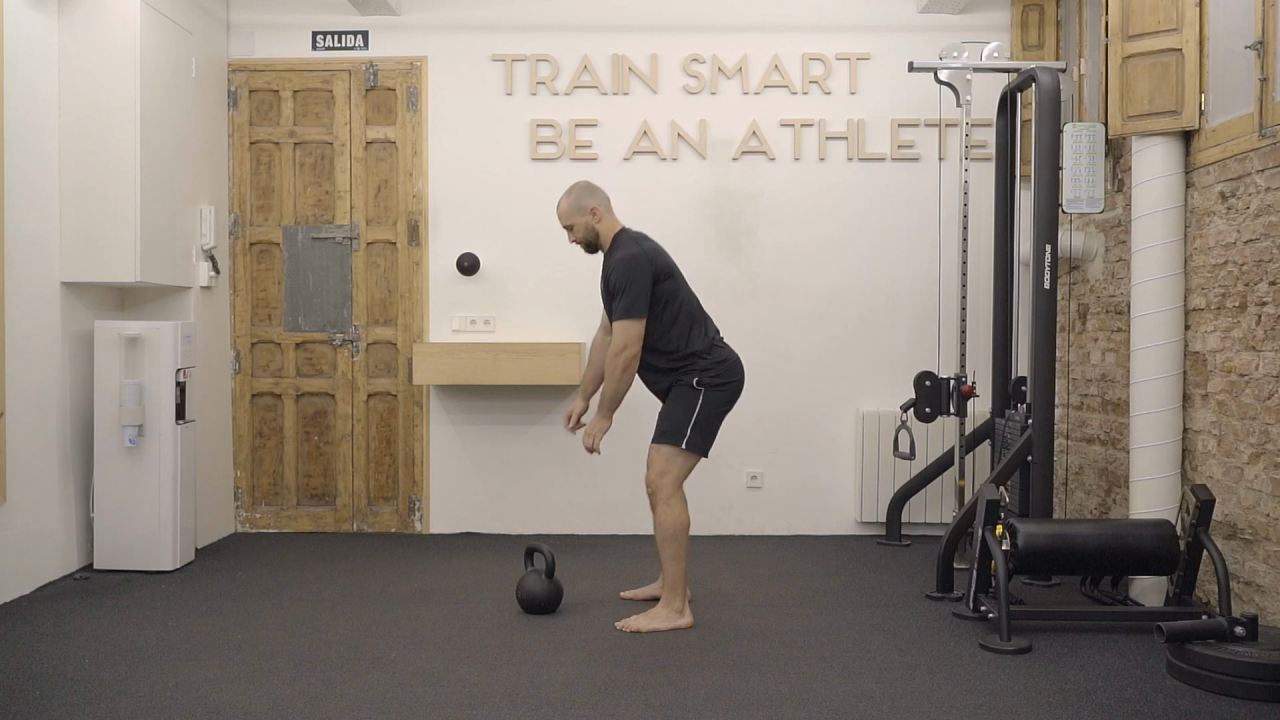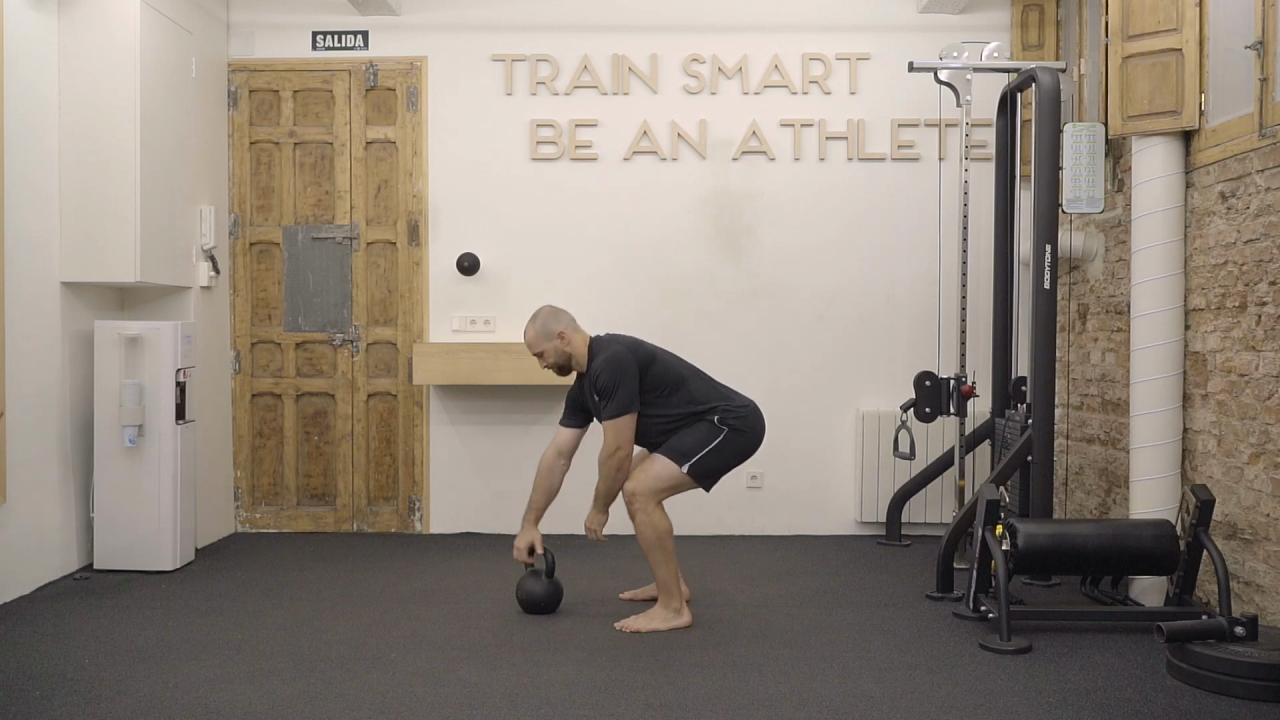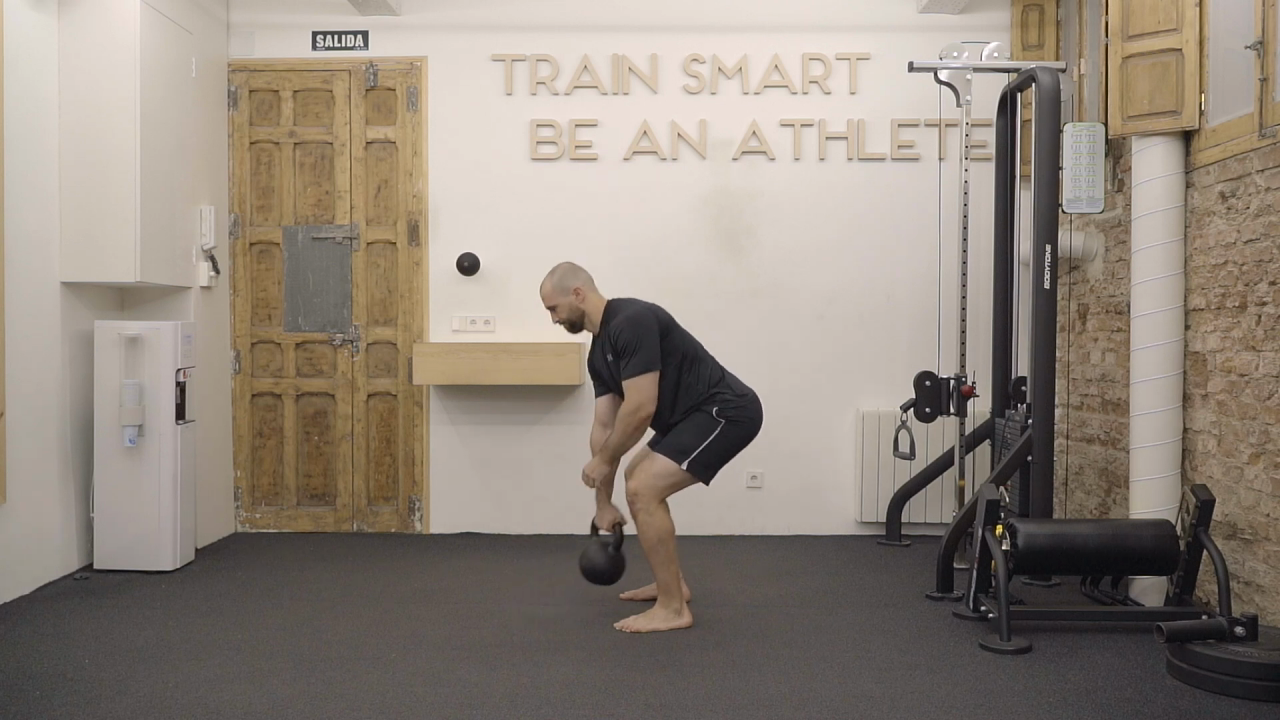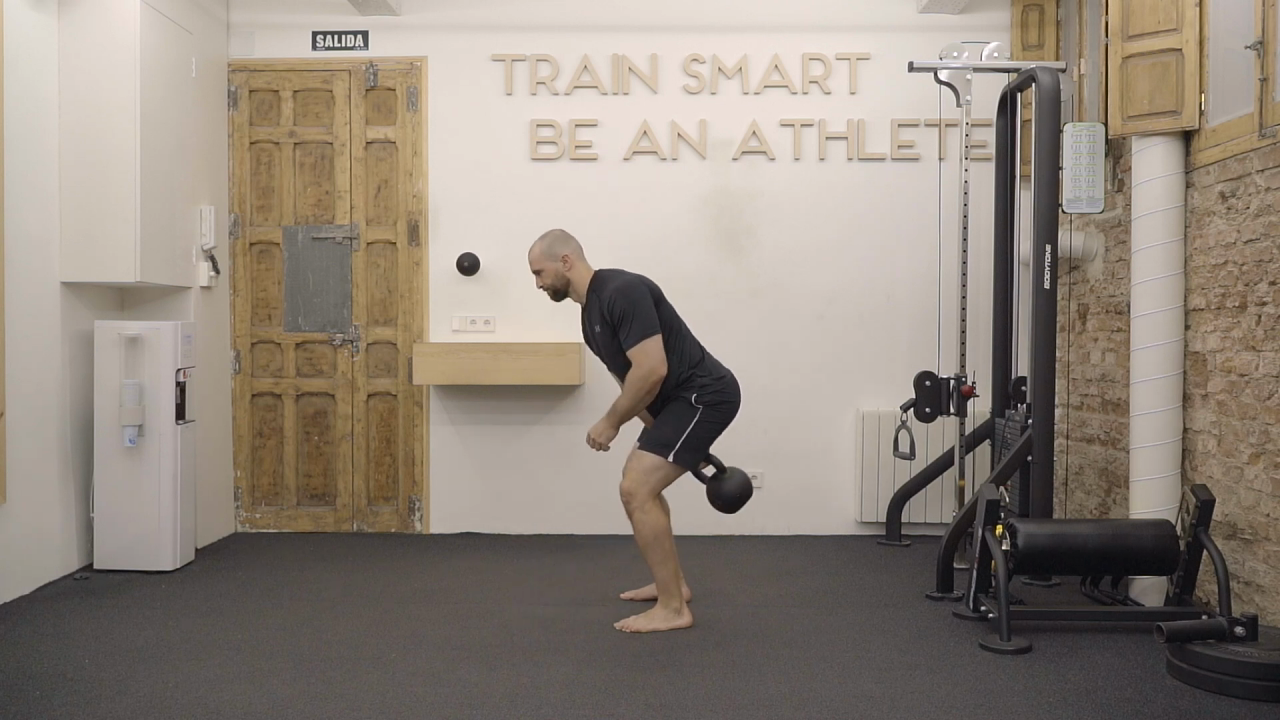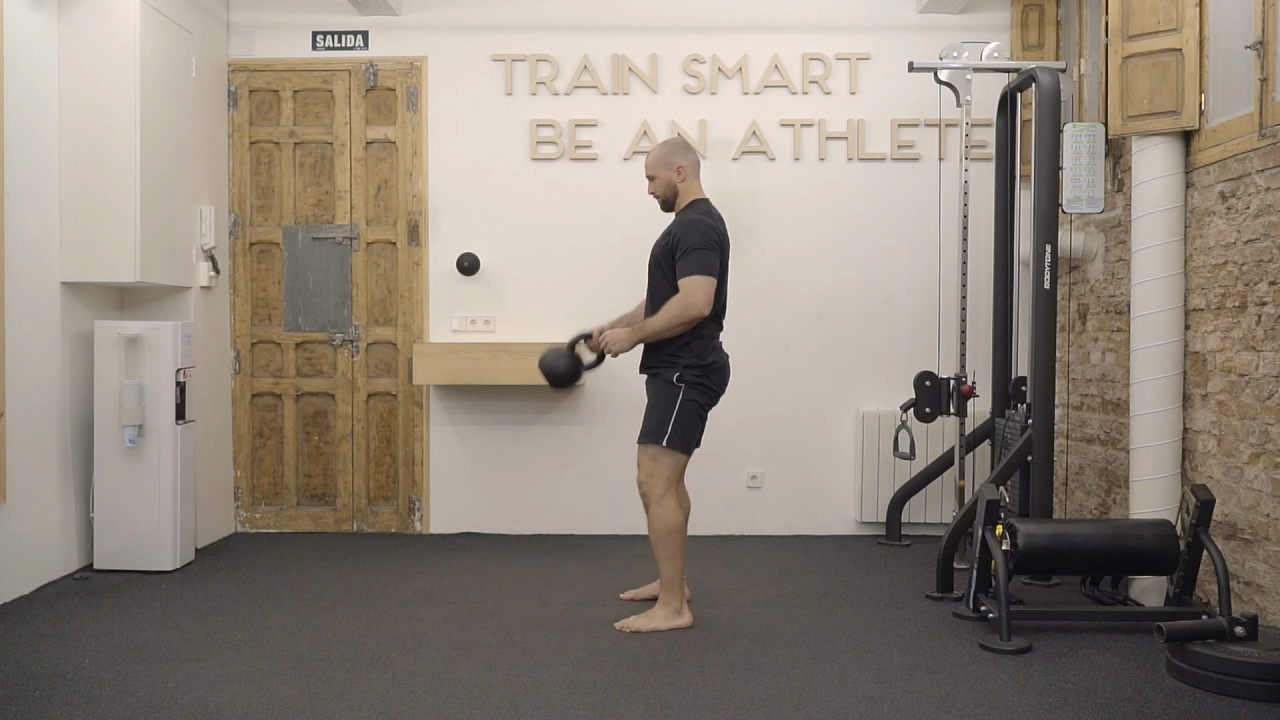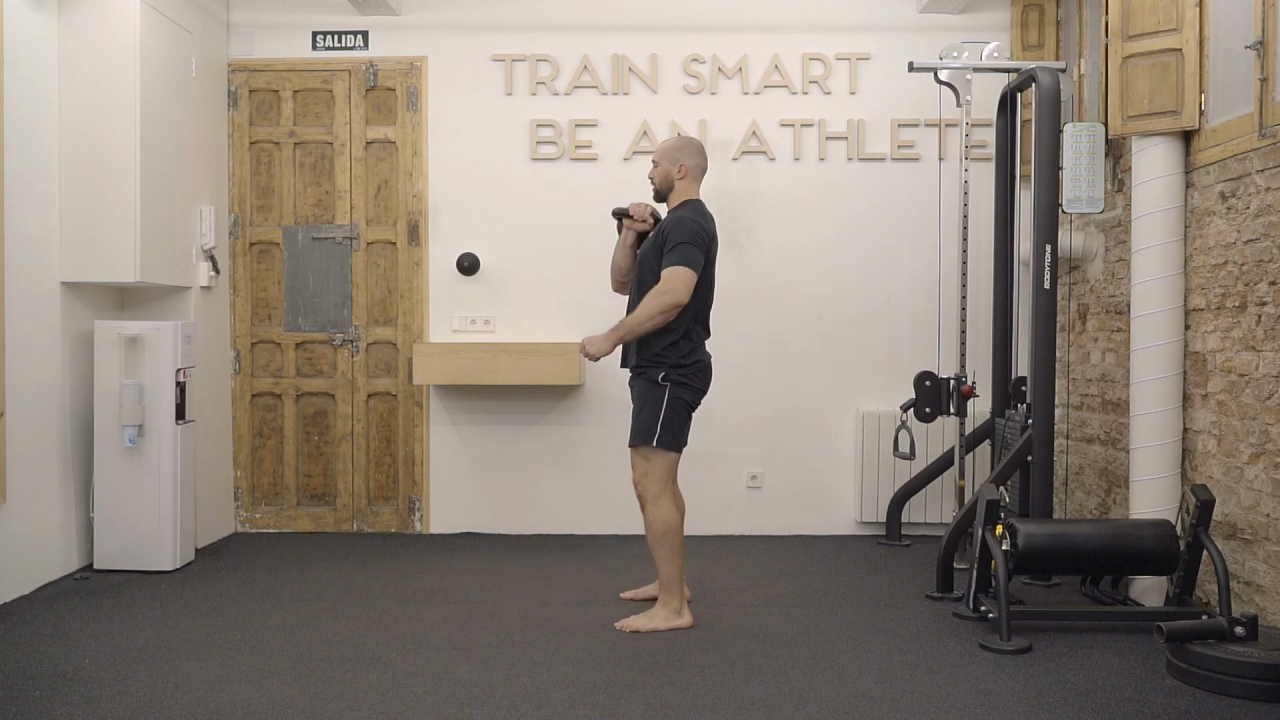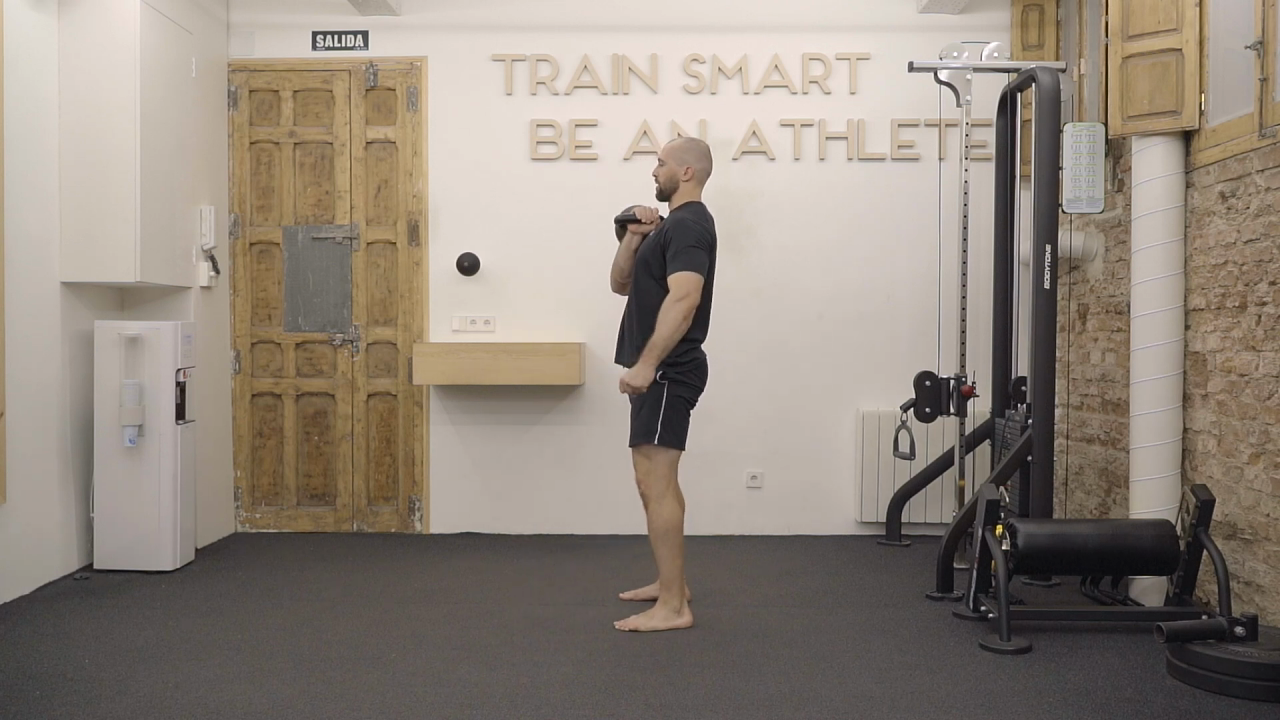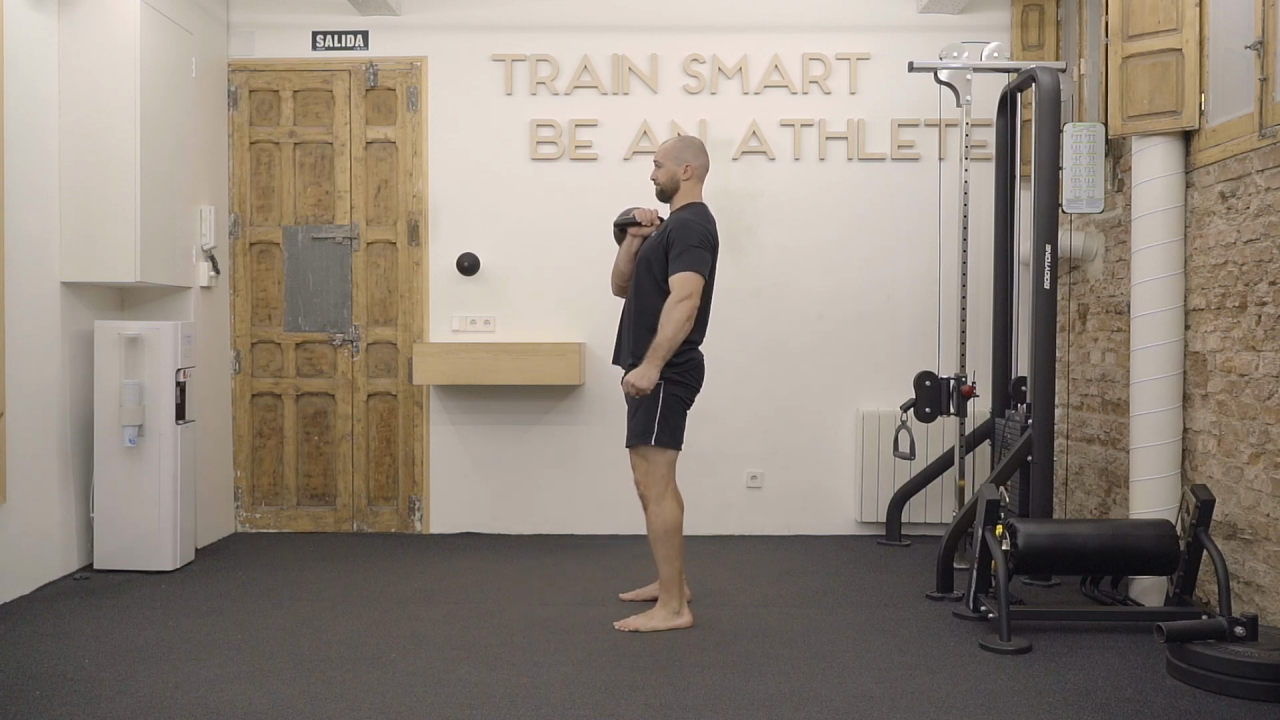
dt=0.5s
person 1, frame 1
left shoulder: (629, 260)
right shoulder: (623, 258)
left elbow: (625, 350)
right elbow: (606, 338)
left wrist: (603, 417)
right wrist: (582, 398)
left hip: (707, 377)
right hip: (698, 375)
left knee: (661, 483)
right knee: (662, 479)
left ankle: (674, 607)
right ankle: (672, 582)
person 1, frame 2
left shoulder: (613, 363)
right shoulder: (585, 384)
left elbow: (618, 451)
right elbow: (557, 456)
left wrist: (599, 510)
right wrist: (530, 523)
left hip: (732, 424)
right hip: (716, 422)
left knee: (639, 491)
right knee: (637, 483)
left ankle: (672, 608)
right ankle: (672, 583)
person 1, frame 3
left shoulder: (632, 322)
right shoulder: (600, 348)
left elbow: (640, 408)
right elbow: (604, 426)
left wrist: (602, 462)
right wrist: (604, 502)
left hip: (725, 411)
right hip: (702, 412)
left knee: (642, 490)
right knee: (643, 484)
left ankle: (672, 609)
right ankle: (672, 583)
person 1, frame 4
left shoulder: (622, 292)
right shoulder: (592, 311)
left elbow: (651, 371)
right elbow: (635, 381)
left wrist: (609, 423)
right wrist: (664, 440)
left hip: (704, 396)
right hip: (687, 397)
left knee: (635, 489)
right knee: (640, 482)
left ankle: (672, 608)
right ankle: (673, 584)
person 1, frame 5
left shoulder: (696, 224)
right shoulder: (691, 224)
left elbow: (696, 305)
left wrist: (630, 334)
right wrist: (622, 324)
left hip: (685, 373)
right hip: (680, 369)
left knee: (654, 484)
right knee: (665, 481)
left ankle: (673, 608)
right ankle: (672, 582)
person 1, frame 6
left shoulder: (687, 222)
right shoulder: (673, 224)
left elbow: (673, 295)
right elbow: (623, 283)
left wrist: (610, 338)
right wrist: (631, 234)
left hip: (669, 371)
right hip: (664, 368)
left knee: (650, 484)
right knee: (658, 482)
left ankle: (672, 607)
right ankle: (672, 583)
person 1, frame 7
left shoulder: (689, 223)
right shoulder: (671, 224)
left elbow: (684, 298)
right elbow: (621, 284)
left wrist: (647, 363)
right wrist: (634, 237)
left hip: (667, 372)
right hip: (661, 369)
left knee: (654, 483)
right knee: (660, 481)
left ankle: (673, 606)
right ankle: (671, 582)
person 1, frame 8
left shoulder: (691, 225)
right shoulder: (671, 226)
left elbow: (684, 300)
right elbow: (623, 287)
left wrist: (651, 365)
right wrist: (634, 240)
left hip: (664, 373)
right hip: (656, 369)
left knee: (653, 484)
right knee: (657, 482)
left ankle: (672, 607)
right ankle: (671, 583)
